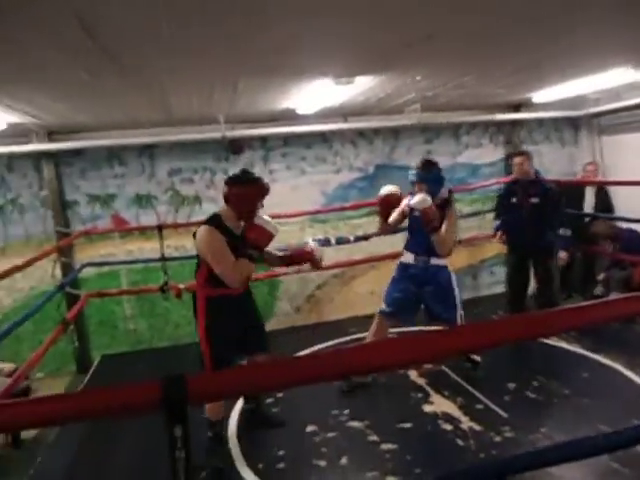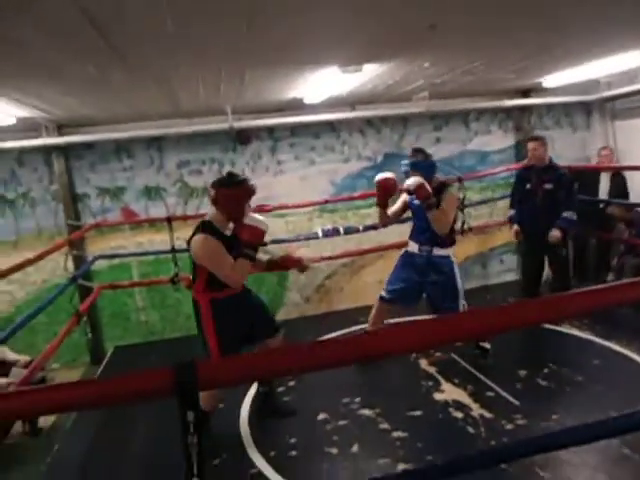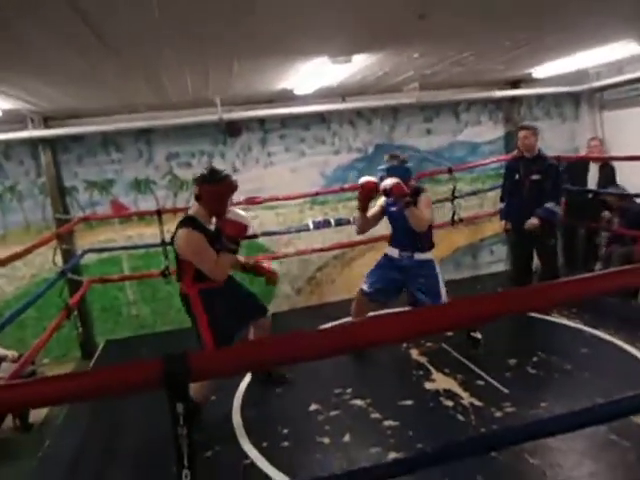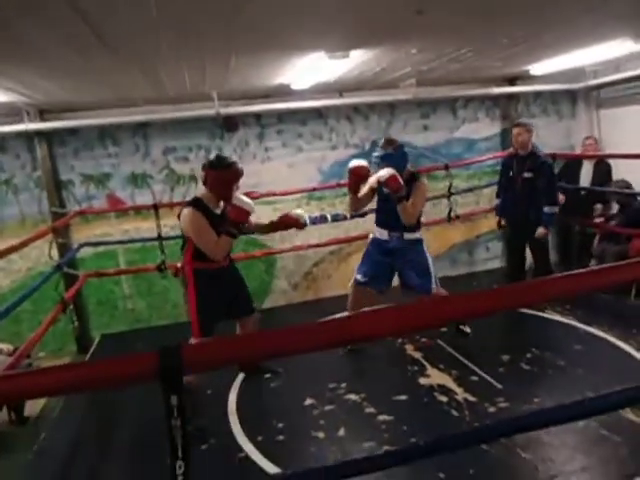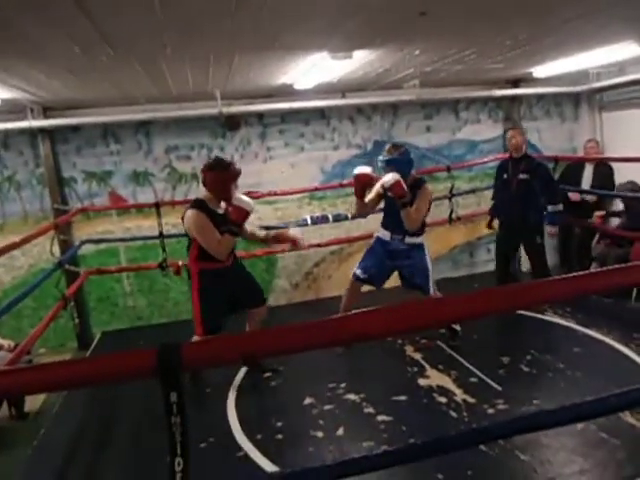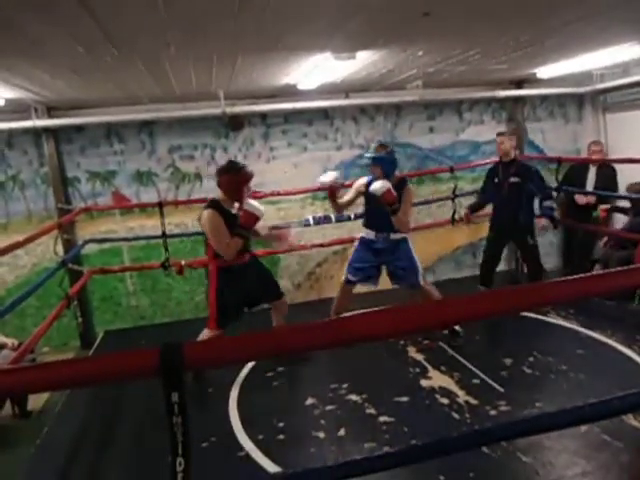
dt=0.2s
person 1, frame 1
left shoulder: (243, 225)
right shoulder: (210, 232)
left elbow: (264, 257)
right elbow: (234, 277)
left wrist: (294, 256)
right wrist: (254, 246)
left hip: (241, 298)
right hip: (214, 305)
left knee: (259, 357)
right knee: (220, 374)
left ankle: (254, 410)
right ankle: (215, 435)
person 1, frame 2
left shoulder: (232, 226)
right shoulder: (204, 240)
left elbow: (252, 261)
right elbow: (235, 277)
left wrist: (280, 262)
right wrist: (248, 245)
left hip: (238, 296)
right hip: (214, 305)
left knee: (273, 337)
left ankle: (267, 395)
person 1, frame 3
left shoulder: (213, 220)
right shoulder: (188, 234)
right elbow: (218, 272)
left wrist: (254, 266)
right wrist: (232, 239)
left hip: (224, 285)
right hip: (202, 296)
left knee: (262, 317)
left ankle: (260, 369)
person 1, frame 4
left shoulder: (224, 204)
right shoulder: (192, 214)
left elbow: (249, 227)
right elbow: (217, 252)
left wrist: (279, 223)
right wrist: (233, 224)
left hip: (225, 269)
right hip: (201, 277)
left knee: (248, 318)
right knee: (204, 337)
person 1, frame 5
left shoulder: (227, 203)
right shoulder: (196, 215)
left elbow: (246, 232)
right elbow: (220, 250)
left wrist: (273, 237)
right wrist: (234, 223)
left hip: (231, 267)
right hip: (206, 275)
left knee: (258, 309)
right knee: (207, 334)
person 1, frame 6
left shoulder: (240, 203)
right shoulder: (212, 214)
right elbow: (228, 253)
left wrist: (270, 234)
right wrist: (244, 227)
left hip: (247, 262)
right hip: (224, 272)
left knee: (280, 303)
right knee: (217, 329)
person 2, frame 1
left shoulder: (448, 208)
right shoulder: (410, 202)
left elbow: (445, 249)
right elbow: (385, 230)
left wrist: (431, 223)
right wrist: (384, 213)
left hip: (436, 270)
right hip: (410, 266)
left knee: (454, 320)
right knee: (384, 315)
left ankle: (468, 351)
person 2, frame 2
left shoulder: (447, 193)
right shoulder: (410, 193)
left elbow: (443, 228)
right elbow: (384, 222)
left wrist: (428, 200)
right wrist: (382, 201)
left hip: (440, 260)
right hip: (413, 255)
left knee: (456, 311)
right knee: (384, 300)
person 2, frame 3
left shoulder: (422, 197)
right shoulder: (386, 200)
left elbow: (421, 225)
right elbow: (361, 229)
left wrist: (404, 200)
right wrist: (363, 203)
left hip: (420, 262)
right hip: (393, 258)
left knee: (440, 306)
right knee: (362, 296)
person 2, frame 4
left shoulder: (417, 183)
right shoulder: (376, 180)
left elbow: (409, 219)
right elbow: (354, 208)
left wrist: (398, 192)
right wrist: (353, 187)
left hip: (410, 244)
right hip: (381, 240)
left knee: (432, 291)
right knee: (358, 286)
person 2, frame 5
left shoulder: (423, 189)
right shoulder: (384, 183)
left elbow: (412, 225)
right elbow: (362, 211)
left wrist: (401, 197)
right wrist: (359, 192)
left hip: (411, 247)
right hip: (385, 242)
left knee: (429, 293)
right knee: (355, 281)
left ankle: (451, 322)
person 2, frame 6
left shoulder: (404, 189)
right shoulder: (364, 184)
left elbow: (404, 227)
right elbow: (340, 208)
left wrist: (391, 204)
right wrist: (333, 196)
left hip: (396, 243)
right hip: (370, 241)
left knee: (420, 285)
right knee: (347, 283)
person 3, frame 1
left shoulder: (546, 189)
right shoulder: (510, 189)
left elbow: (558, 218)
right elbow: (501, 213)
left wrist: (562, 246)
right wrist: (500, 230)
left hip: (543, 246)
right hip: (517, 245)
left knee: (547, 285)
right knee: (515, 286)
person 3, frame 2
left shoulder: (560, 175)
right shoulder: (523, 174)
left elbow: (569, 206)
right elbow: (515, 201)
left wrist: (560, 228)
right wrist: (515, 222)
left hip: (555, 234)
right hip: (530, 234)
left knee: (561, 274)
right knee: (529, 274)
person 3, frame 3
left shoulder: (549, 166)
right shoulder: (513, 165)
left elbow: (554, 198)
right elbow: (506, 194)
left wrist: (539, 217)
right wrist: (505, 217)
left hip: (543, 225)
right hip: (518, 226)
left knee: (549, 265)
right knee: (519, 266)
person 3, frame 4
left shoulder: (542, 164)
right shoulder: (508, 162)
left elbow: (550, 197)
right elbow: (502, 191)
left wrist: (545, 224)
right wrist: (500, 214)
left hip: (536, 223)
right hip: (513, 222)
left knee: (541, 262)
right knee: (513, 262)
person 3, frame 5
left shoulder: (537, 166)
right shoulder: (503, 166)
left elbow: (552, 194)
right elbow: (497, 194)
left wrist: (552, 221)
right wrist: (493, 215)
left hip: (531, 224)
right hip: (507, 224)
left knee: (538, 263)
right knee: (502, 260)
person 3, frame 6
left shoulder: (526, 169)
right shoulder: (494, 171)
left elbow: (544, 192)
right elbow: (485, 195)
left wrist: (546, 215)
right wrist: (471, 209)
left hip: (522, 225)
right hip: (499, 224)
left knee: (532, 261)
right knee: (489, 259)
right ankle: (484, 287)
person 4, frame 1
left shoulder: (602, 191)
right shoulder: (573, 187)
left elbow: (609, 211)
right hip: (572, 230)
left knee: (589, 261)
right knee: (567, 260)
left ankle: (588, 290)
right ankle: (566, 290)
person 4, frame 2
left shoulder: (619, 177)
right shoulder: (587, 172)
left elbow: (624, 199)
left hip: (606, 219)
right hip: (585, 217)
left knee: (604, 249)
right knee: (580, 247)
left ankle: (601, 278)
right ankle: (580, 278)
person 4, frame 3
left shoulder: (608, 168)
right shoulder: (577, 163)
right elbow: (561, 176)
left hip: (594, 209)
right hip: (574, 207)
left knee: (592, 240)
right knee: (569, 238)
left ankle: (589, 268)
right ankle: (570, 268)
person 4, frame 4
left shoulder: (604, 166)
right shoulder: (572, 163)
right elbow: (558, 179)
left wrist: (602, 203)
right wrist: (558, 193)
left hip: (589, 208)
right hip: (568, 206)
left knee: (586, 238)
right knee: (564, 236)
left ankle: (583, 266)
right ankle: (565, 266)
person 4, frame 5
left shoulder: (605, 168)
right shoulder: (573, 166)
left elbow: (610, 189)
right elbow: (560, 183)
left wrist: (596, 196)
right wrist: (568, 192)
left hip: (590, 210)
right hip: (570, 208)
left knee: (586, 241)
right knee: (565, 239)
left ankle: (583, 270)
right ankle: (566, 269)
person 4, frame 6
left shoulder: (609, 170)
right shoulder: (576, 167)
left elbow: (613, 191)
right elbow: (563, 184)
left wrist: (597, 198)
right wrist: (575, 195)
left hip: (593, 213)
right hip: (573, 210)
left knee: (587, 243)
right knee: (569, 241)
left ankle: (584, 272)
right ankle: (568, 271)
